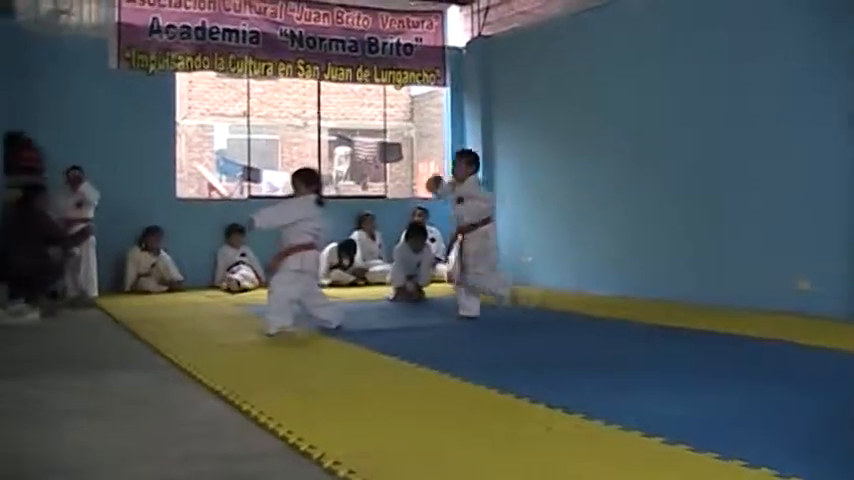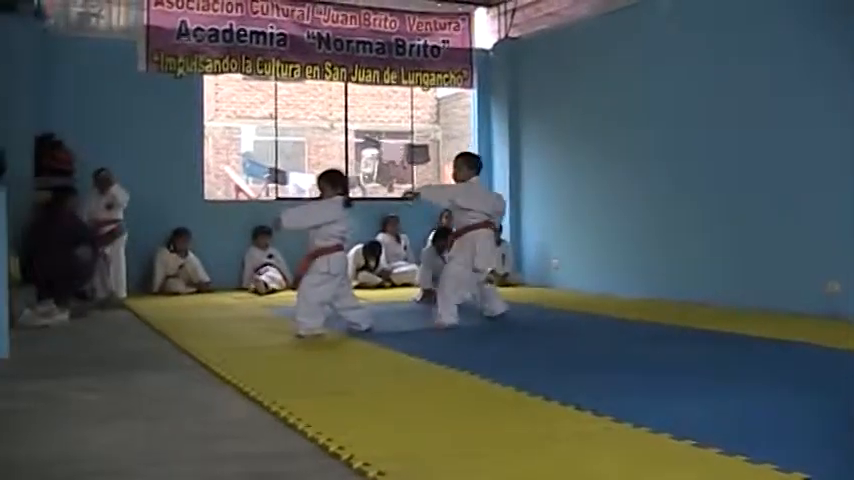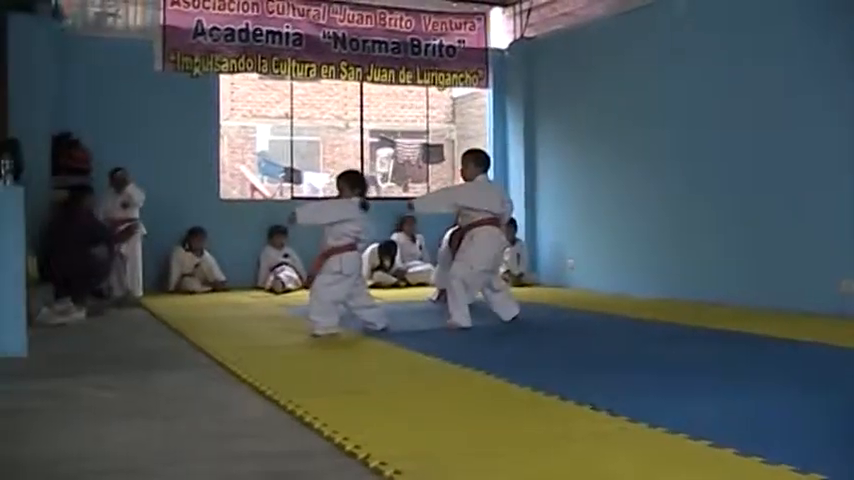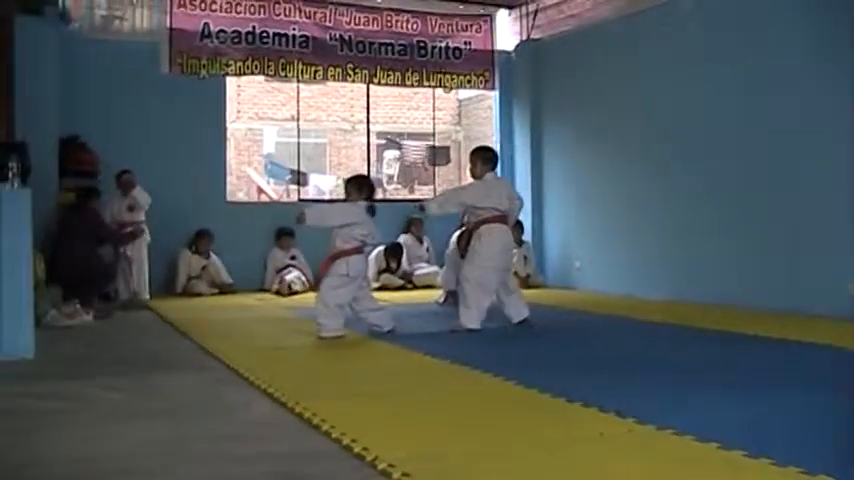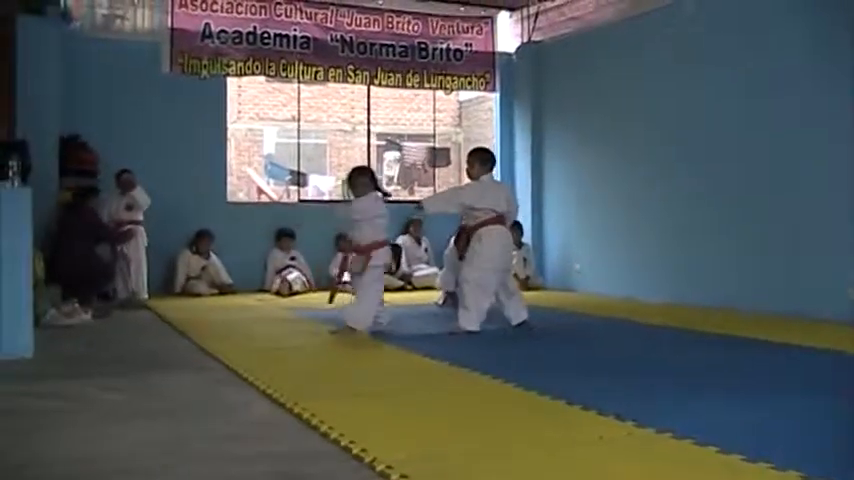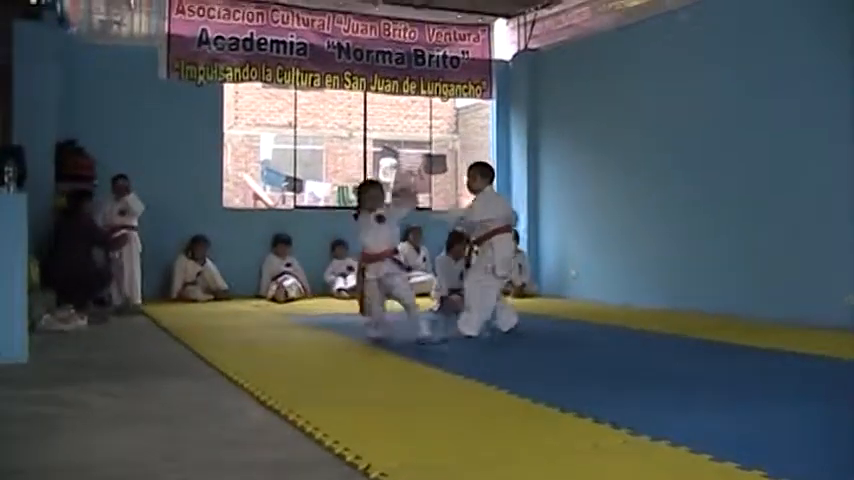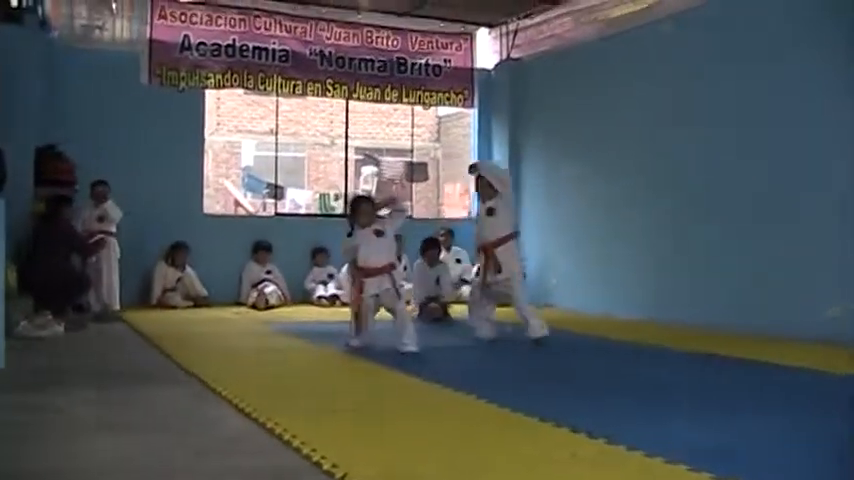
dt=0.3s
person 1, frame 1
left shoulder: (473, 186)
right shoulder: (458, 186)
left elbow: (487, 203)
right elbow: (441, 189)
left wrist: (464, 211)
right wrist: (437, 184)
left hip: (481, 235)
right hip: (468, 237)
left knee: (478, 273)
right knee: (463, 275)
left ankle: (504, 292)
right ankle: (469, 309)
person 1, frame 2
left shoulder: (465, 189)
right shoulder: (484, 192)
left elbow: (441, 192)
right elbow: (499, 204)
left wrist: (419, 192)
right wrist: (491, 224)
left hip: (474, 241)
right hip: (480, 239)
left knee: (450, 277)
right knee: (477, 279)
left ankle: (446, 319)
right ankle: (498, 310)
person 1, frame 3
left shoulder: (468, 190)
right shoulder: (494, 189)
left elbow: (444, 197)
right elbow: (507, 208)
left wrist: (416, 204)
left hip: (480, 238)
right hip: (493, 237)
left knee: (457, 276)
right knee: (489, 278)
left ankle: (459, 320)
right ankle: (511, 312)
person 1, frame 4
left shoulder: (477, 188)
right shoulder: (503, 185)
left elbow: (453, 198)
right elbow: (516, 204)
left wrist: (428, 205)
left hip: (487, 236)
right hip: (502, 234)
left knee: (471, 277)
right knee: (502, 278)
left ankle: (470, 322)
right ankle: (520, 315)
person 1, frame 5
left shoulder: (475, 189)
right shoulder: (500, 188)
left elbow: (452, 197)
right elbow: (512, 208)
left wrist: (425, 204)
left hip: (486, 238)
right hip: (500, 236)
left knee: (470, 279)
right knee: (502, 279)
left ankle: (469, 324)
right ankle: (519, 316)
person 1, frame 6
left shoulder: (484, 199)
right shoulder: (497, 199)
left elbow: (468, 218)
right elbow: (512, 217)
left hip: (494, 247)
right hip: (494, 247)
left knee: (475, 284)
right knee: (488, 288)
left ankle: (468, 329)
right ankle: (507, 322)
person 1, frame 7
left shoulder: (503, 200)
right shoulder: (481, 210)
left elbow: (501, 174)
left wrist: (479, 167)
left hip: (505, 254)
right hip: (488, 258)
left knee: (516, 293)
right knee: (478, 297)
left ankle: (537, 330)
right ankle: (485, 332)
person 2, frame 1
left shoulder: (304, 205)
right shoulder: (312, 206)
left elbow: (279, 214)
left wrist: (256, 220)
left hip: (299, 258)
right hip: (305, 257)
left knee: (281, 288)
right knee: (309, 293)
left ankle: (279, 325)
right ankle: (332, 319)
person 2, frame 2
left shoulder: (331, 207)
right shoulder: (337, 207)
left elbow: (306, 214)
left wrist: (283, 219)
left hip: (327, 260)
right hip: (334, 258)
left knee: (310, 291)
right knee: (342, 295)
left ankle: (310, 327)
right ankle: (362, 322)
person 2, frame 3
left shoulder: (346, 207)
right shoulder: (356, 208)
left elbow: (320, 210)
left wrist: (297, 215)
left hip: (340, 259)
right hip: (349, 258)
left knee: (323, 290)
right knee: (356, 294)
left ankle: (325, 326)
right ankle: (377, 321)
person 2, frame 4
left shoulder: (352, 210)
right shoulder: (364, 213)
left elbow: (328, 212)
right elbow: (372, 239)
left wrist: (306, 214)
left hip: (347, 262)
right hip: (355, 261)
left knee: (329, 294)
right knee: (361, 296)
left ankle: (331, 329)
right ankle: (383, 323)
person 2, frame 5
left shoulder: (374, 202)
right shoulder: (360, 203)
left elbow: (356, 210)
right wrist: (349, 244)
left hip: (374, 255)
right hip: (361, 255)
left knee: (368, 290)
right knee: (365, 290)
left ankle: (355, 323)
right ankle: (379, 320)
person 2, frame 6
left shoulder: (390, 211)
right shoulder: (361, 220)
left elbow: (409, 203)
left wrist: (402, 194)
right wrist: (363, 259)
left hip: (390, 264)
right hip: (371, 267)
left knee: (405, 297)
right knee: (372, 303)
left ankle: (423, 331)
right ankle: (377, 330)
person 2, frame 7
left shoulder: (386, 225)
right shoulder: (354, 238)
left elbow: (401, 212)
right elbow: (351, 259)
left wrist: (386, 204)
right wrist: (354, 272)
left hip: (387, 279)
right hip: (366, 282)
left knee: (400, 311)
right knee: (363, 315)
left ankle: (408, 345)
right ankle: (357, 340)
person 3, frame 1
left shoulder: (13, 214)
right shoulder: (39, 217)
right elbow: (65, 241)
right wrist: (84, 234)
right hip: (26, 268)
right knee: (56, 268)
left ankle: (17, 301)
right ankle: (32, 306)
person 3, frame 2
left shoulder: (43, 216)
right shoulder: (68, 218)
right elbow: (94, 241)
right wrist: (113, 234)
left hip: (34, 269)
right hip: (54, 270)
left ankle: (45, 301)
right ankle: (61, 306)
person 3, frame 3
left shoulder: (61, 214)
right shoulder: (84, 216)
right elbow: (110, 239)
right wrist: (128, 231)
left hip: (52, 270)
right hip: (74, 269)
right knee: (102, 266)
left ankle: (63, 299)
right ankle: (78, 304)
person 3, frame 4
left shoulder: (67, 215)
right shoulder: (91, 216)
right elbow: (115, 240)
right wrist: (134, 234)
right hip: (80, 270)
right knee: (109, 269)
left ankle: (71, 301)
right ankle: (86, 307)
person 3, frame 5
left shoulder: (66, 214)
right shoulder: (88, 216)
right elbow: (112, 238)
right wrist: (127, 234)
left hip: (57, 269)
right hip: (78, 269)
right knee: (108, 268)
left ankle: (70, 300)
right ankle: (84, 305)
person 3, frame 6
left shoulder: (63, 219)
right shoulder: (84, 220)
right elbow: (108, 244)
right wrist: (122, 240)
right hip: (74, 274)
right knee: (104, 275)
left ankle: (66, 305)
right ankle: (80, 310)
person 3, frame 7
left shoulder: (41, 224)
right shoulder: (63, 226)
right elbow: (86, 250)
right wrist: (99, 244)
right hip: (51, 279)
right knee: (82, 281)
left ankle: (44, 311)
right ankle: (57, 316)
person 4, frame 1
left shoulder: (87, 192)
right shoulder: (62, 195)
left elbow: (94, 198)
right elbow: (58, 214)
left wrist: (82, 184)
right wrist: (65, 222)
right hip: (68, 233)
left knee: (87, 264)
right knee: (70, 265)
left ankle: (89, 293)
right ankle: (72, 293)
person 4, frame 2
left shoulder: (116, 194)
right shoulder: (92, 198)
left elbow: (124, 200)
right elbow: (87, 217)
left wrist: (112, 186)
right wrist: (94, 225)
right hip: (98, 235)
left knee: (116, 265)
right knee: (99, 266)
left ankle: (118, 294)
right ankle: (101, 294)
person 4, frame 3
left shoulder: (132, 194)
right shoulder: (108, 198)
left elbow: (140, 199)
right elbow: (103, 216)
left wrist: (128, 185)
right wrist: (110, 224)
left hip: (132, 232)
right hip: (115, 234)
left knee: (133, 263)
right knee: (116, 265)
left ankle: (134, 293)
right ankle: (118, 293)
person 4, frame 4
left shoulder: (138, 196)
right shoulder: (115, 201)
left elbow: (146, 203)
right elbow: (109, 219)
left wrist: (135, 188)
right wrist: (116, 227)
left knee: (139, 266)
right knee: (122, 267)
left ankle: (142, 295)
right ankle: (125, 295)
person 4, frame 5
left shoulder: (137, 196)
right shoulder: (113, 199)
left elbow: (146, 203)
right elbow: (107, 218)
left wrist: (135, 188)
right wrist: (114, 226)
left hip: (135, 234)
left knee: (137, 265)
right knee: (120, 266)
left ankle: (140, 295)
right ankle: (123, 295)
person 4, frame 6
left shoulder: (131, 201)
right shoulder: (108, 205)
left elbow: (139, 210)
right elbow: (102, 224)
left wrist: (129, 194)
right wrist: (109, 230)
left hip: (129, 239)
left knee: (131, 270)
right knee: (115, 271)
left ankle: (134, 300)
right ankle: (117, 300)
person 4, frame 7
left shoulder: (110, 208)
right shoulder: (87, 211)
left elbow: (116, 217)
right elbow: (82, 230)
left wrist: (106, 201)
right wrist: (88, 235)
left hip: (107, 245)
left knee: (109, 277)
right knee: (93, 278)
left ankle: (112, 306)
right ankle: (96, 307)
